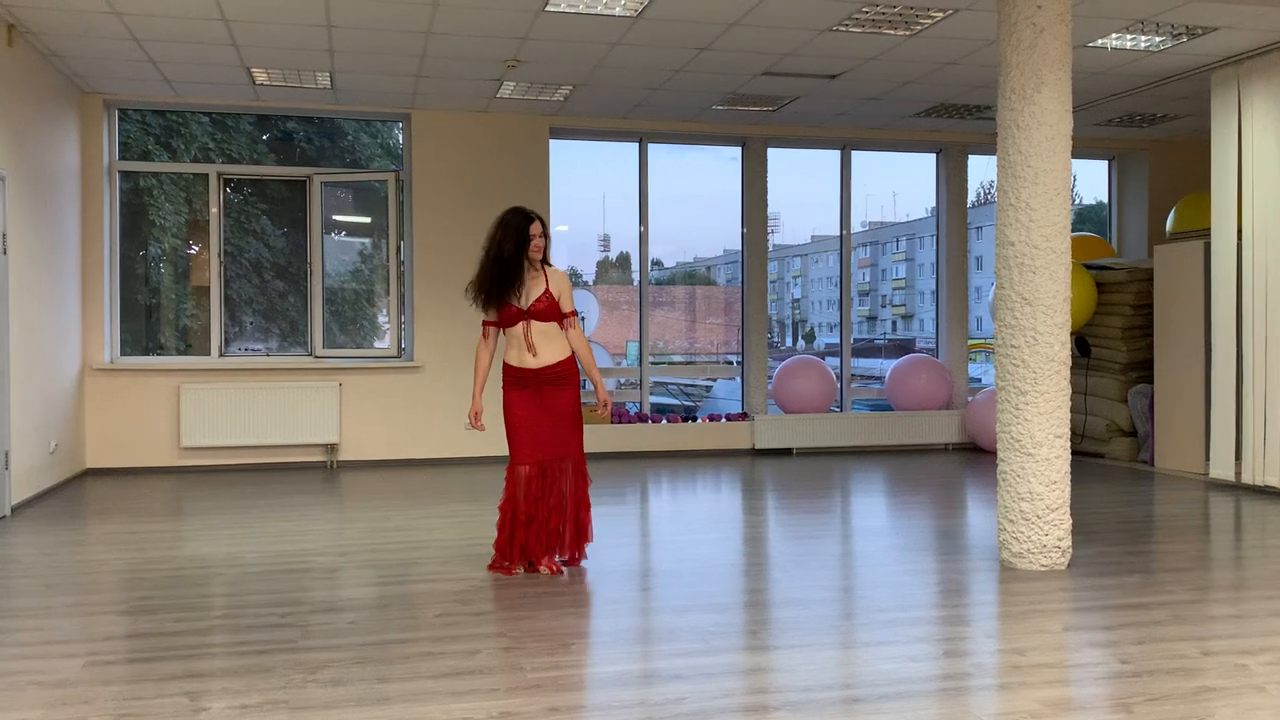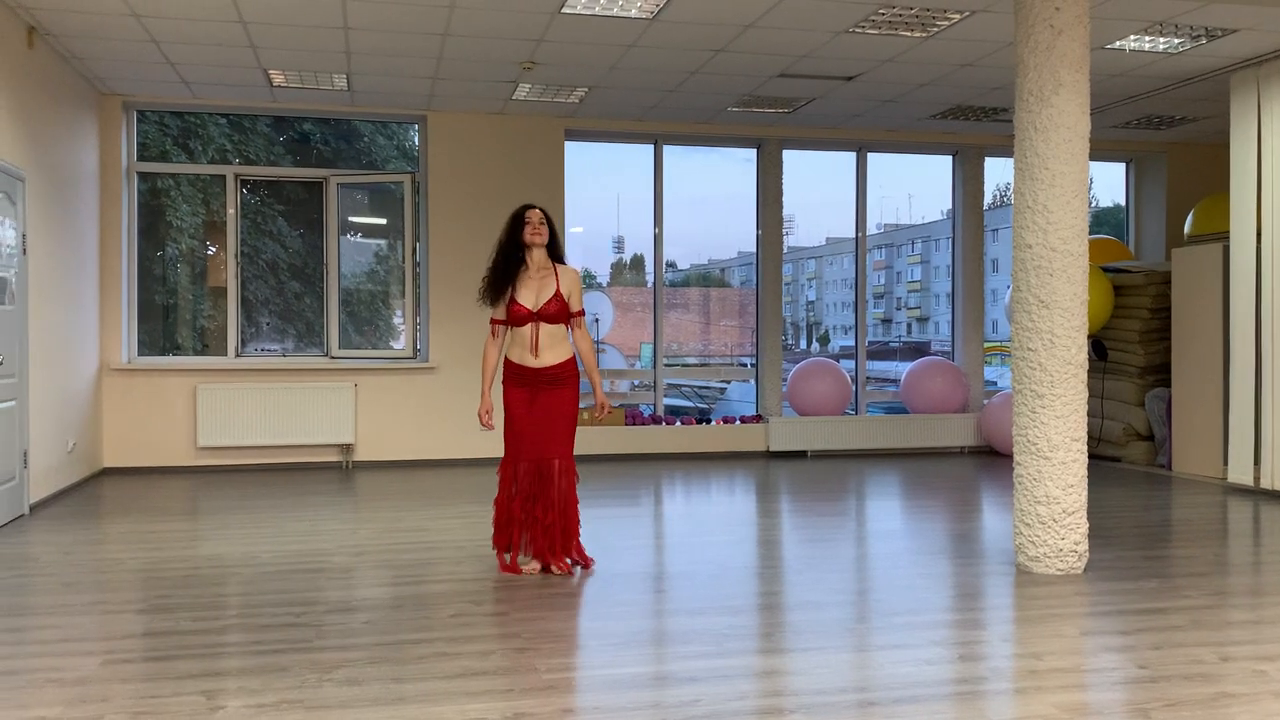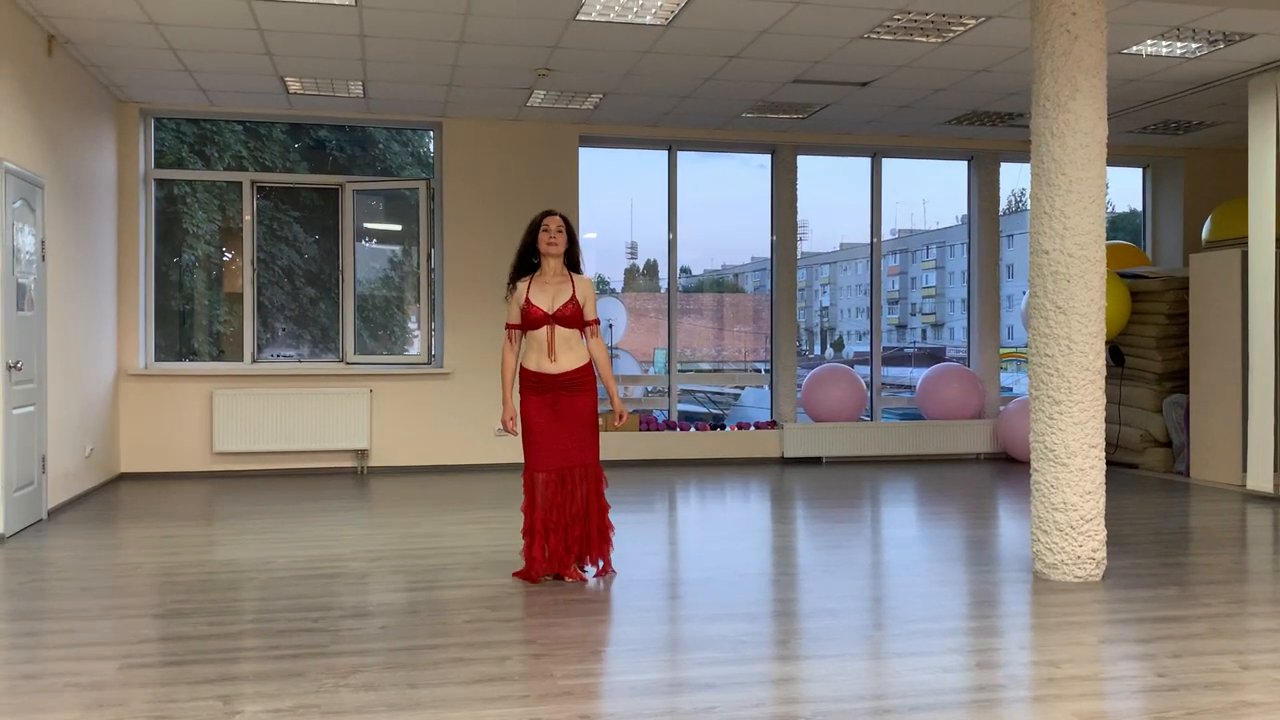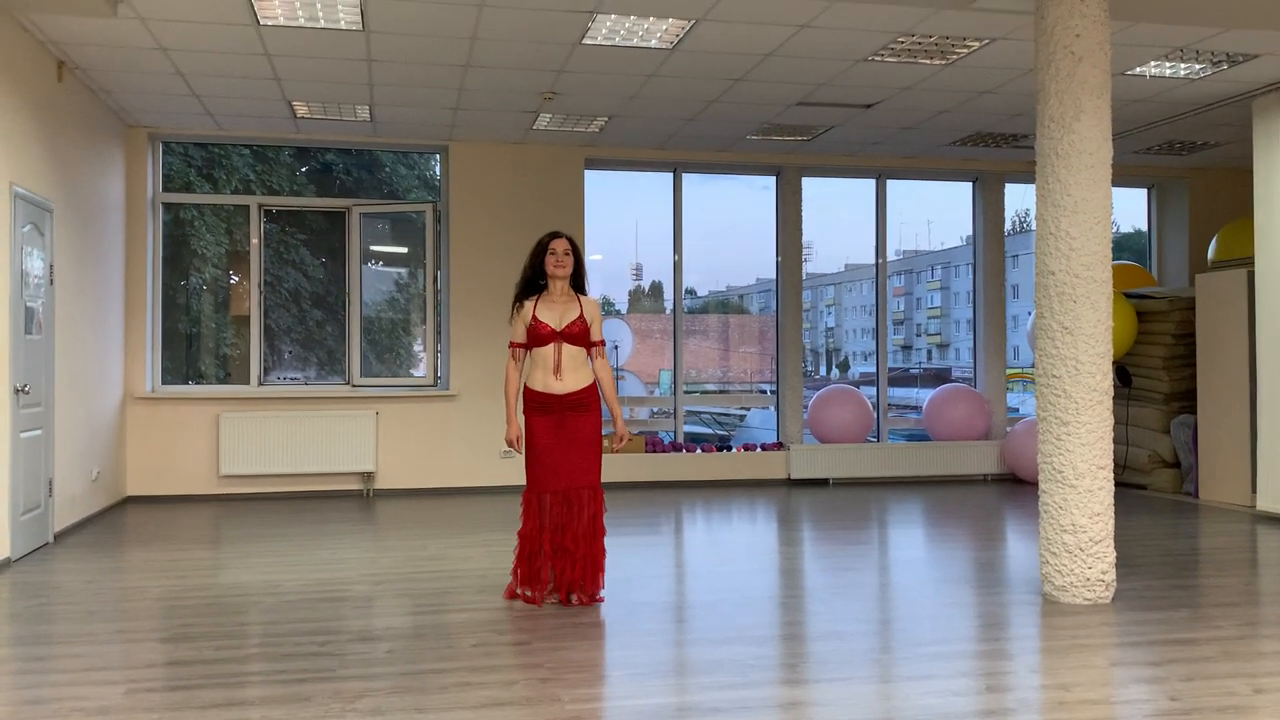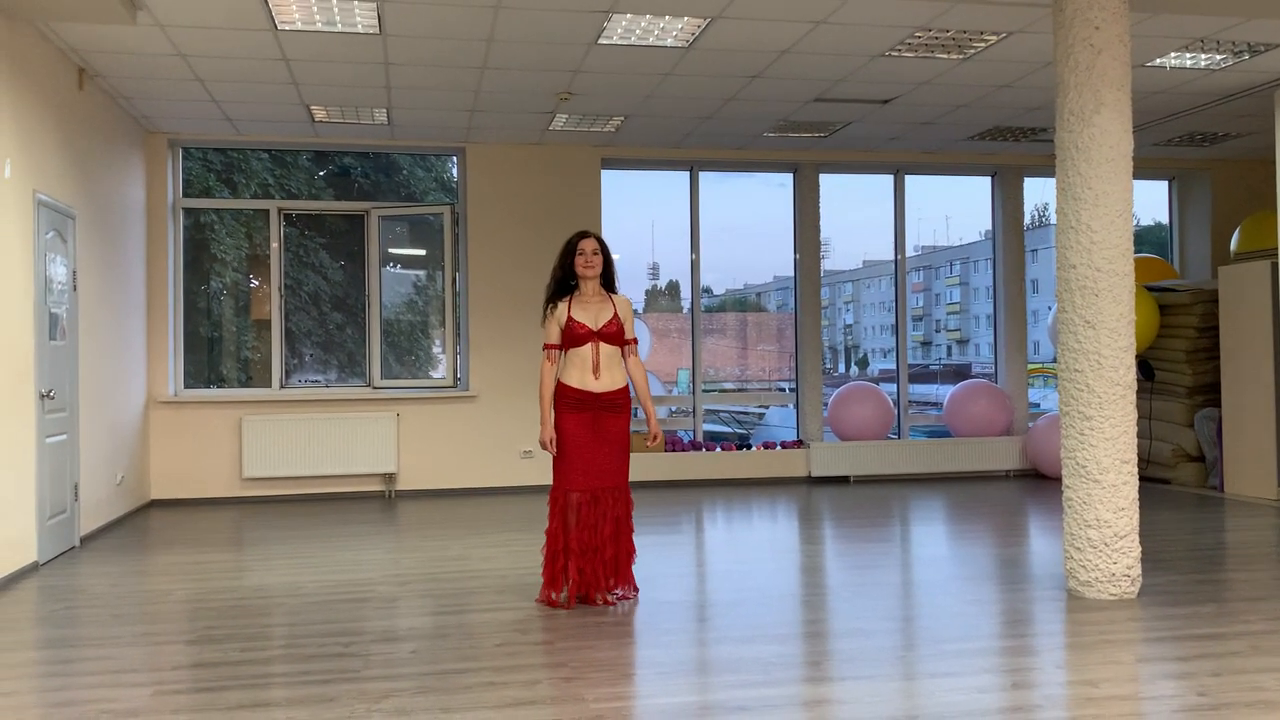
dt=1s
person 1, frame 1
left shoulder: (557, 279)
right shoulder: (498, 284)
left elbow: (575, 333)
right elbow: (487, 342)
left wrist: (598, 383)
right wrist: (476, 396)
left hip: (561, 380)
right hip: (518, 385)
left knee: (557, 463)
right knee: (524, 466)
left ankle: (547, 550)
right ankle: (517, 551)
person 1, frame 2
left shoulder: (568, 277)
right shoulder: (507, 281)
left elbow: (580, 333)
right elbow: (495, 339)
left wrist: (597, 386)
right wrist: (485, 394)
left hip: (561, 381)
right hip: (519, 383)
left knee: (557, 462)
right knee: (522, 463)
left ankle: (557, 551)
right ankle: (530, 550)
person 1, frame 3
left shoulder: (582, 286)
right shoulder: (520, 288)
left elbow: (595, 341)
right elbow: (511, 346)
left wrist: (614, 395)
right wrist: (507, 401)
left hip: (578, 387)
right hip: (535, 390)
left knee: (577, 470)
right knee: (541, 472)
left ankle: (572, 559)
right ankle: (543, 559)
person 1, frame 4
left shoulder: (589, 307)
right shoulder: (526, 308)
left elbow: (600, 362)
right elbow: (514, 364)
left wrist: (618, 417)
right wrist: (511, 419)
left hip: (583, 408)
right hip: (540, 409)
left knee: (582, 491)
right knee: (545, 491)
left ankle: (578, 582)
right ankle: (543, 581)
person 1, frame 5
left shoulder: (621, 306)
right shoulder: (559, 309)
left elbow: (633, 361)
right elbow: (549, 365)
left wrist: (651, 415)
right wrist: (545, 421)
left hip: (615, 407)
right hip: (572, 407)
left knee: (611, 491)
right knee: (573, 490)
left ankle: (607, 580)
right ankle: (571, 581)
